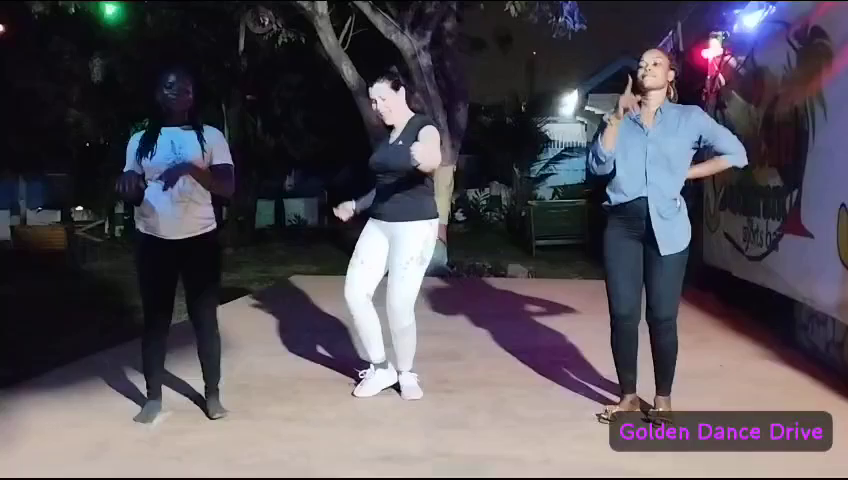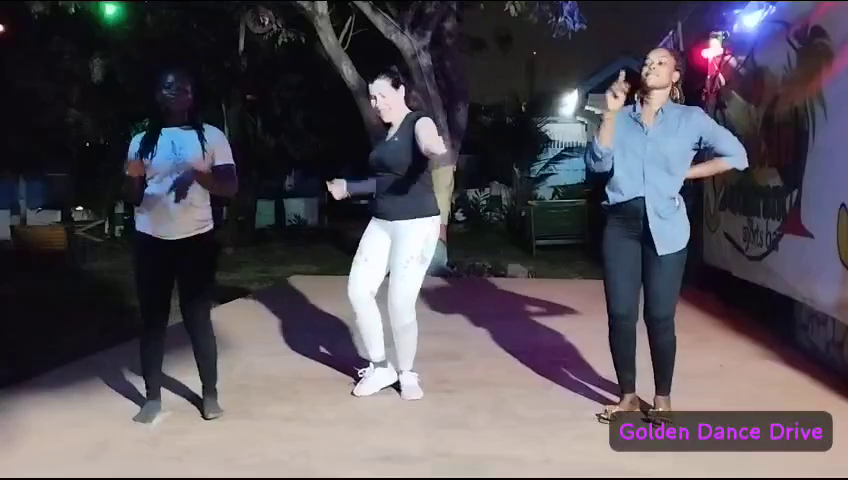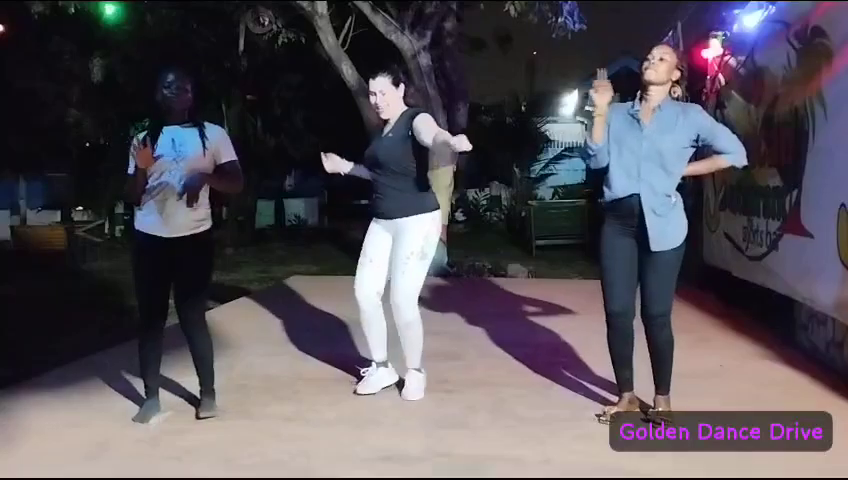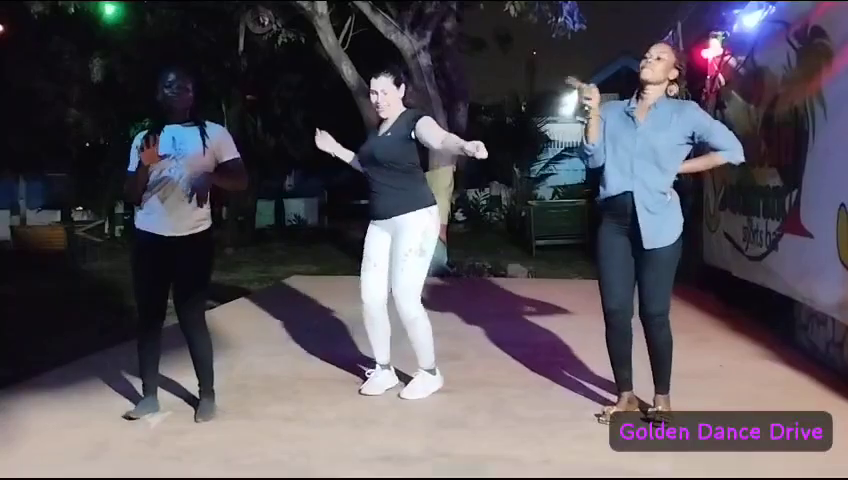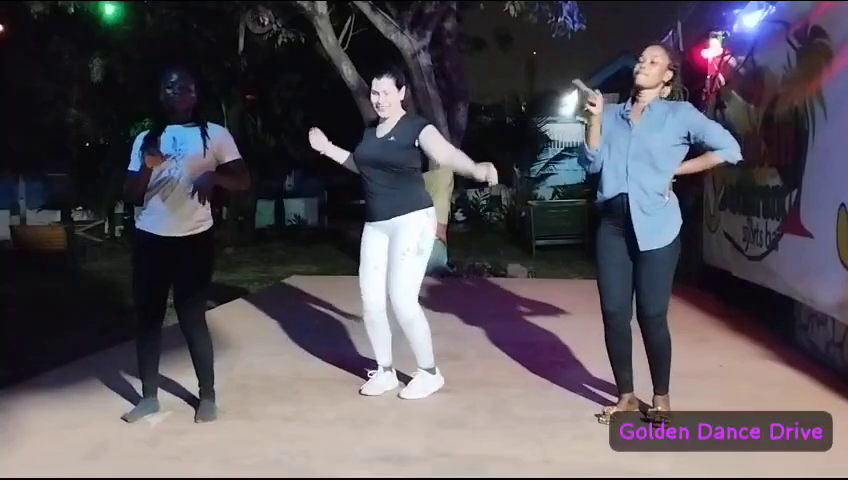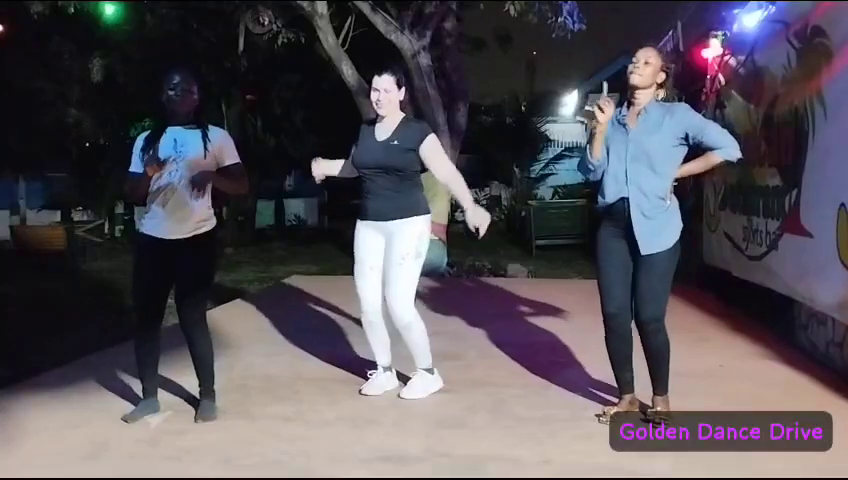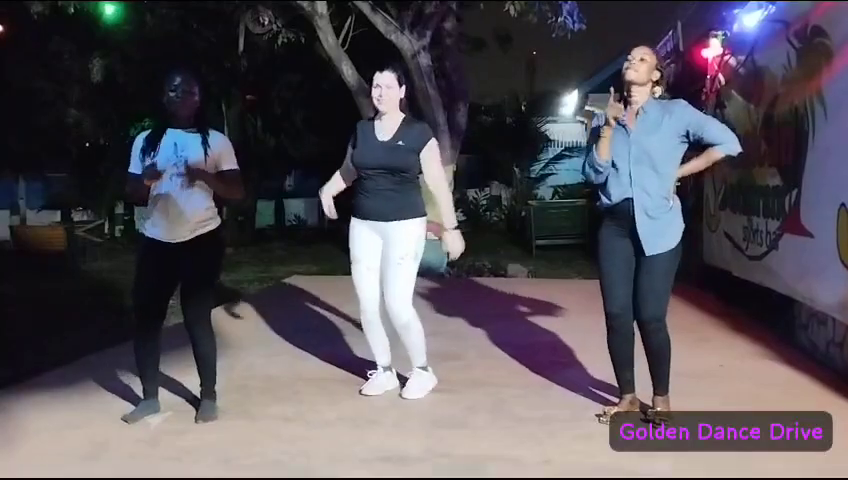
dt=0.1s
person 1, frame 1
left shoulder: (690, 118)
right shoulder: (620, 121)
left elbow: (735, 154)
right elbow: (599, 165)
left wrist: (684, 173)
right wrist: (617, 118)
left hip: (667, 227)
right hip: (622, 225)
left knee: (662, 317)
right knee: (622, 314)
left ankle: (663, 398)
right ankle: (628, 395)
person 1, frame 2
left shoulder: (691, 118)
right shoulder: (620, 119)
left elbow: (736, 156)
right elbow: (597, 163)
left wrist: (683, 173)
right wrist: (611, 113)
left hip: (665, 227)
right hip: (621, 224)
left knee: (659, 316)
right knee: (620, 314)
left ankle: (662, 398)
right ankle: (627, 395)
person 1, frame 3
left shoulder: (689, 115)
right shoulder: (618, 114)
left elbow: (735, 153)
right elbow: (595, 159)
left wrist: (681, 169)
right wrist: (601, 111)
left hip: (662, 224)
right hip: (618, 221)
left knee: (656, 314)
right knee: (617, 312)
left ankle: (662, 397)
right ankle: (626, 395)
person 1, frame 4
left shoulder: (685, 112)
right shoulder: (614, 112)
left elbow: (732, 150)
right elbow: (593, 158)
left wrist: (677, 167)
right wrist: (594, 111)
left hip: (658, 222)
right hip: (614, 220)
left knee: (654, 313)
right knee: (615, 311)
left ankle: (662, 397)
right ankle: (625, 394)
person 1, frame 5
left shoulder: (680, 114)
right shoulder: (612, 115)
left elbow: (728, 149)
right elbow: (591, 164)
left wrist: (675, 169)
right wrist: (595, 120)
left hip: (656, 224)
right hip: (612, 223)
left knee: (651, 314)
right knee: (614, 312)
left ankle: (661, 397)
right ankle: (626, 395)
person 1, frame 6
left shoulder: (677, 115)
right shoulder: (611, 119)
left elbow: (727, 147)
right elbow: (591, 171)
left wrist: (675, 172)
right wrist: (600, 126)
left hip: (656, 227)
right hip: (613, 226)
left knee: (649, 317)
right knee: (614, 314)
left ankle: (660, 398)
right ankle: (626, 396)
person 1, frame 7
left shoulder: (676, 112)
right shoulder: (603, 121)
left elbow: (727, 143)
right elbow: (594, 173)
left wrist: (677, 172)
right wrist: (608, 128)
left hip: (658, 226)
right hip: (615, 225)
left knee: (650, 317)
right knee: (616, 314)
left ankle: (661, 397)
right ankle: (627, 396)
person 2, frame 1
left shoulder: (210, 136)
right shoulder: (140, 140)
left elbow: (226, 186)
right elbow: (131, 196)
left wrist: (190, 168)
right wrist: (128, 187)
left hip: (200, 240)
right hip: (154, 240)
left knee: (205, 318)
right knee: (155, 319)
left ankle: (212, 393)
right ankle: (153, 397)
person 2, frame 2
left shoulder: (211, 136)
right shoulder: (142, 141)
left elbow: (231, 187)
right elbow: (132, 195)
left wrist: (196, 175)
right wrist: (134, 178)
left hip: (197, 240)
right hip: (151, 241)
left knee: (197, 318)
right knee: (152, 319)
left ankle: (210, 393)
right ankle: (152, 398)
person 2, frame 3
left shoulder: (212, 134)
right shoulder: (143, 140)
left elbow: (237, 182)
right elbow: (131, 196)
left wrist: (205, 177)
right wrist: (140, 169)
left hip: (193, 239)
right hip: (149, 239)
left knee: (192, 317)
right knee: (150, 317)
left ankle: (208, 394)
right ankle: (151, 397)
person 2, frame 4
left shoulder: (213, 133)
right shoulder: (144, 139)
left elbow: (241, 179)
right elbow: (130, 195)
left wrist: (210, 177)
right wrist: (144, 166)
left hip: (193, 238)
right hip: (149, 238)
left knee: (191, 317)
right knee: (149, 316)
left ankle: (207, 394)
right ankle: (149, 396)
person 2, frame 5
left shoulder: (215, 134)
right shoulder: (145, 139)
left elbow: (243, 180)
right elbow: (131, 194)
left wrist: (213, 175)
right wrist: (147, 169)
left hip: (194, 239)
right hip: (150, 238)
left knee: (191, 317)
right knee: (148, 316)
left ankle: (207, 396)
right ankle: (148, 396)
person 2, frame 6
left shoulder: (215, 137)
right shoulder: (146, 140)
left elbow: (241, 184)
right elbow: (132, 196)
left wrist: (210, 175)
right wrist: (147, 174)
left hip: (196, 240)
right hip: (153, 240)
left knee: (192, 318)
right knee: (146, 317)
left ankle: (207, 396)
right ankle: (149, 397)
person 2, frame 7
left shoulder: (215, 141)
right shoulder: (145, 141)
left elbow: (237, 192)
right elbow: (131, 192)
left wrist: (205, 176)
right wrist: (145, 182)
left hip: (202, 241)
right hip: (156, 241)
left knee: (197, 319)
right knee: (145, 317)
left ankle: (208, 396)
right ankle: (149, 397)
person 3, frame 1
left shoulder: (423, 128)
right shoulder: (388, 137)
left elbow: (432, 160)
left wrist: (424, 159)
right wrist: (357, 205)
left hip: (415, 226)
right hip: (379, 225)
left knee: (399, 306)
right knee: (355, 292)
left ankle: (406, 374)
right ankle: (381, 368)
person 3, frame 2
left shoulder: (420, 122)
right shoulder: (388, 134)
left elbow: (432, 144)
left wrist: (435, 148)
right wrist: (351, 188)
left hip: (417, 224)
right hip: (382, 224)
left knee: (400, 304)
right knee: (358, 290)
left ankle: (407, 374)
right ankle: (380, 367)
person 3, frame 3
left shoulder: (414, 119)
right shoulder: (384, 130)
left elbow: (434, 136)
left wrist: (455, 143)
right wrist: (345, 167)
left hip: (417, 221)
right hip: (382, 222)
left knee: (402, 301)
right knee: (364, 293)
left ankle: (415, 373)
right ankle: (380, 367)
person 3, frame 4
left shoulder: (414, 121)
right shoulder: (378, 129)
left elbow: (440, 138)
left wrist: (467, 146)
right wrist: (336, 149)
left hip: (415, 218)
right hip: (381, 222)
left knee: (405, 299)
right knee: (371, 297)
left ankle: (429, 373)
right ankle: (384, 369)
person 3, frame 5
left shoulder: (416, 126)
right shoulder: (372, 131)
left elbow: (446, 153)
right elbow: (359, 163)
left wrist: (475, 169)
right wrist: (328, 149)
left hip: (412, 219)
right hip: (375, 225)
left knee: (402, 299)
right knee: (371, 302)
left ankle: (429, 373)
right ankle: (385, 372)
person 3, frame 6
left shoulder: (416, 131)
right shoulder: (366, 131)
left elbow: (445, 171)
right elbow: (355, 165)
left wrist: (470, 206)
right wrist: (328, 167)
left hip: (408, 224)
right hip: (369, 225)
left knee: (399, 304)
right knee: (368, 302)
left ankle: (428, 373)
right ankle: (384, 372)
person 3, frame 7
left shoulder: (419, 132)
right shoulder: (362, 130)
left elbow: (437, 181)
right elbow: (349, 170)
left wrist: (450, 226)
right wrist: (330, 188)
left hip: (405, 224)
right hip: (365, 225)
left knee: (397, 303)
right knee: (367, 302)
left ankle: (423, 372)
right ankle: (384, 371)
